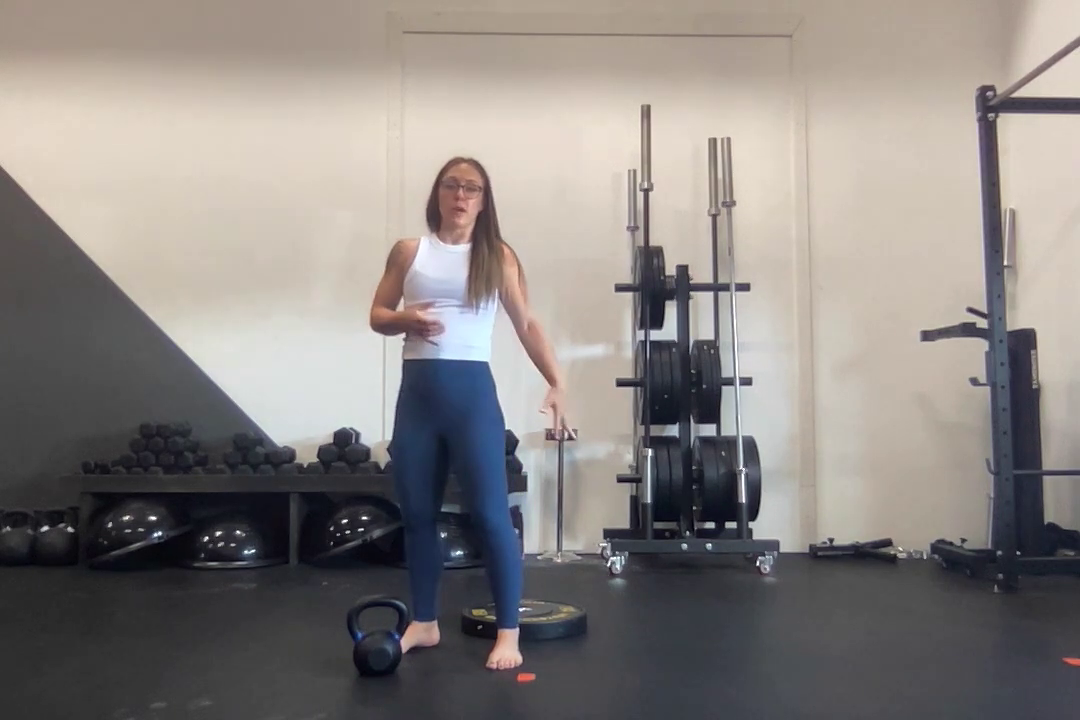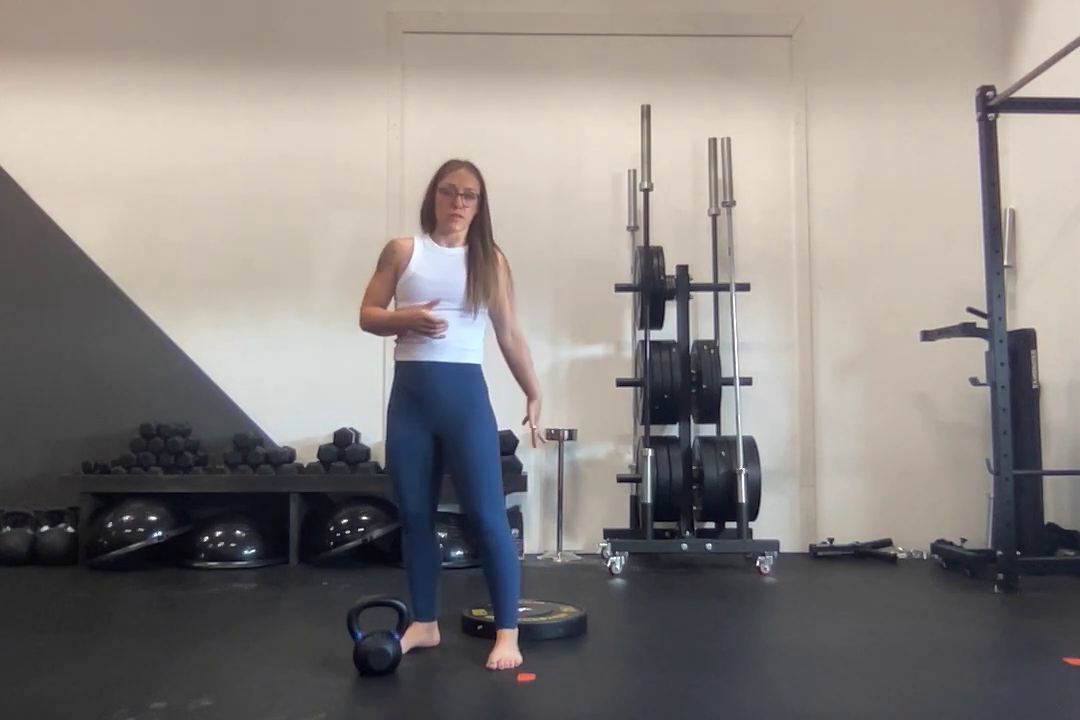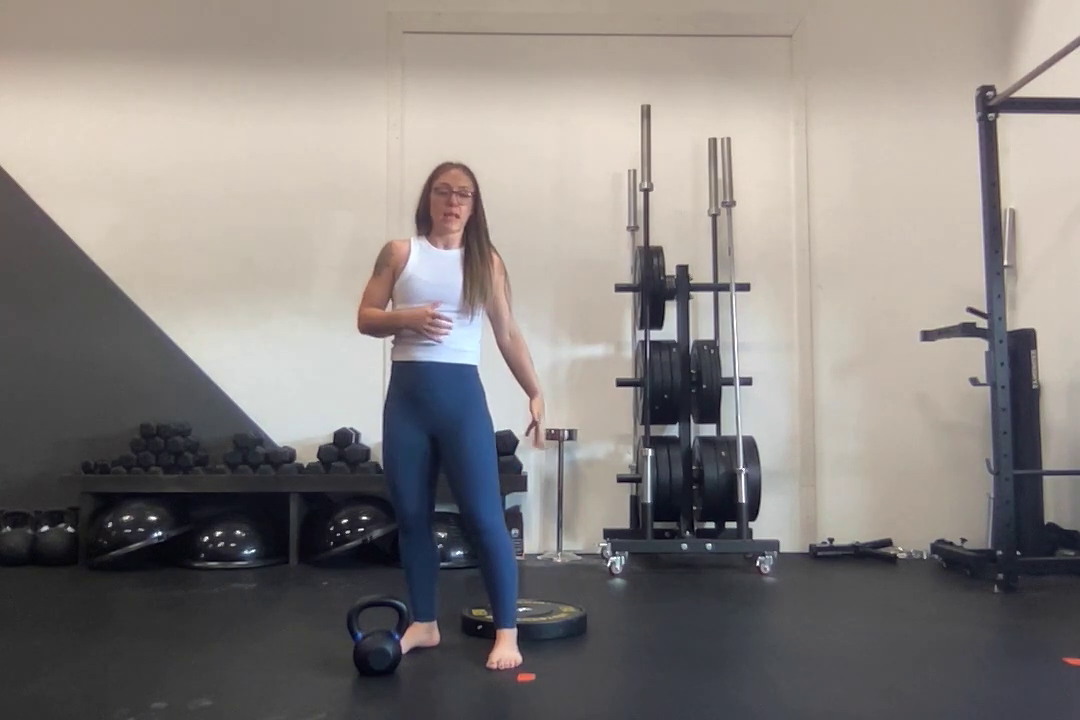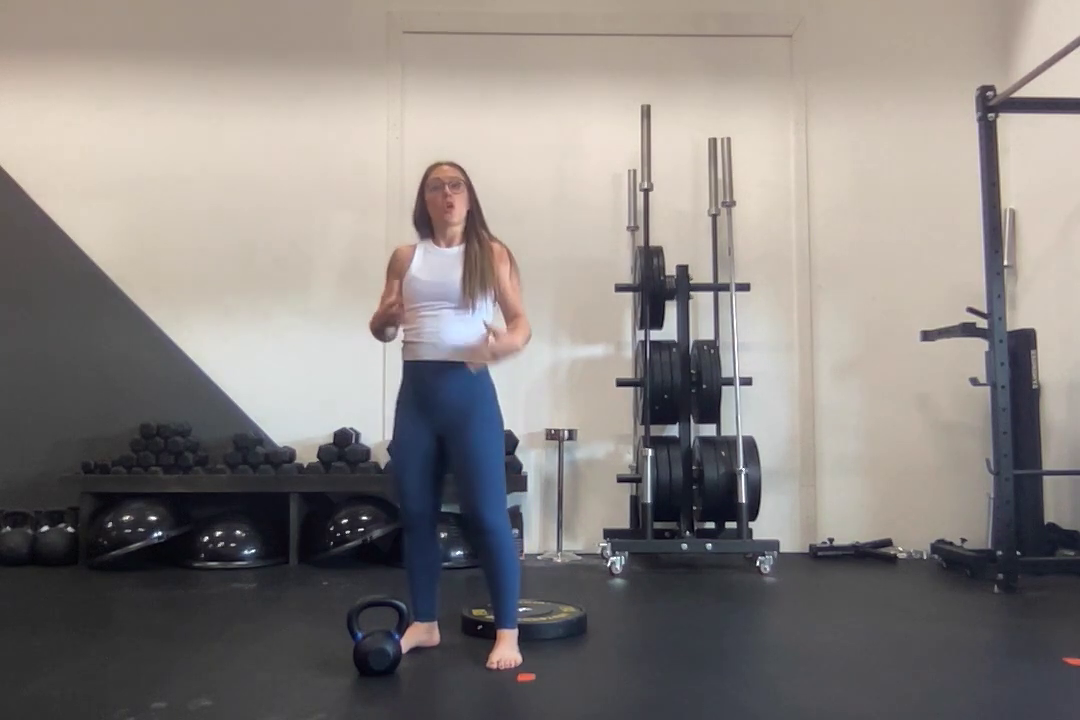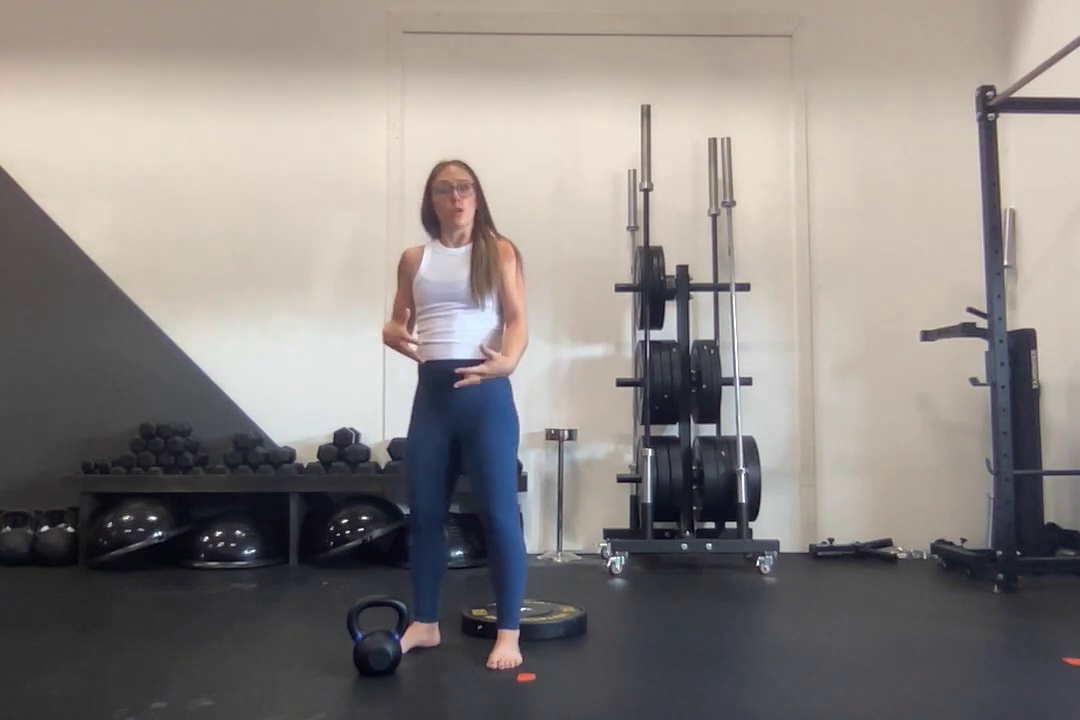
dt=0.3s
person 1, frame 1
left shoulder: (498, 256)
right shoulder: (408, 250)
left elbow: (527, 324)
right elbow: (377, 315)
left wrist: (555, 381)
right wrist: (406, 319)
left hip: (469, 389)
right hip: (416, 391)
left knee: (489, 513)
right knee: (416, 513)
left ankle: (508, 632)
right ankle: (424, 622)
person 1, frame 2
left shoulder: (490, 260)
right shoulder: (402, 251)
left elbow: (509, 334)
right elbow: (367, 315)
left wrist: (534, 396)
right wrist: (407, 319)
left hip: (465, 393)
right hip: (410, 392)
left knee: (487, 515)
right knee: (414, 515)
left ankle: (507, 632)
right ankle: (424, 623)
person 1, frame 3
left shoulder: (486, 260)
right shoulder: (399, 252)
left elbow: (508, 334)
right elbow: (366, 318)
left wrist: (535, 393)
right wrist: (405, 319)
left hip: (462, 394)
right hip: (406, 393)
left knee: (484, 517)
right knee: (411, 515)
left ankle: (506, 632)
right ankle: (424, 623)
person 1, frame 4
left shoulder: (492, 254)
right shoulder: (405, 257)
left elbow: (520, 321)
right elbow: (384, 324)
left wrist: (507, 342)
right wrist: (383, 319)
left hip: (469, 393)
right hip: (415, 392)
left knee: (487, 515)
right knee: (416, 513)
left ankle: (507, 632)
right ankle: (424, 623)
person 1, frame 5
left shoulder: (500, 251)
right shoulder: (414, 259)
left elbow: (517, 318)
right elbow: (396, 323)
left wrist: (507, 359)
right wrist: (395, 336)
left hip: (486, 394)
right hip: (431, 393)
left knee: (499, 514)
right knee: (424, 513)
left ankle: (508, 632)
right ankle: (424, 623)
